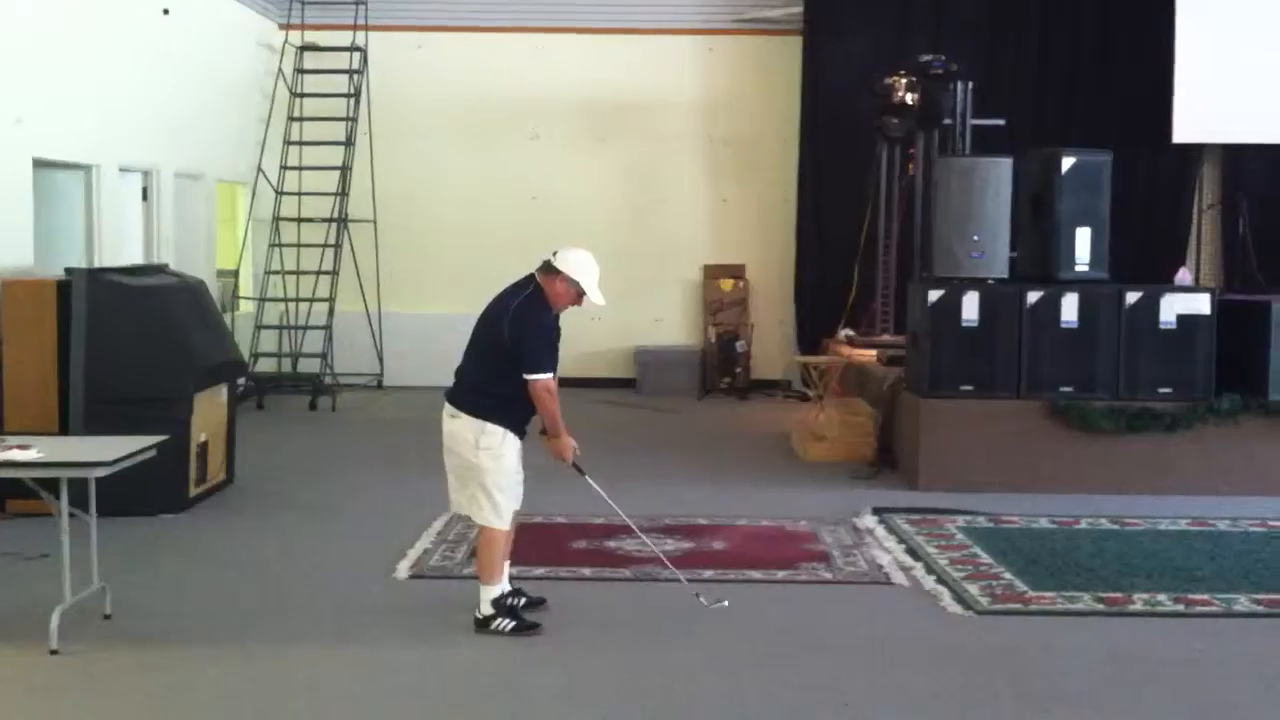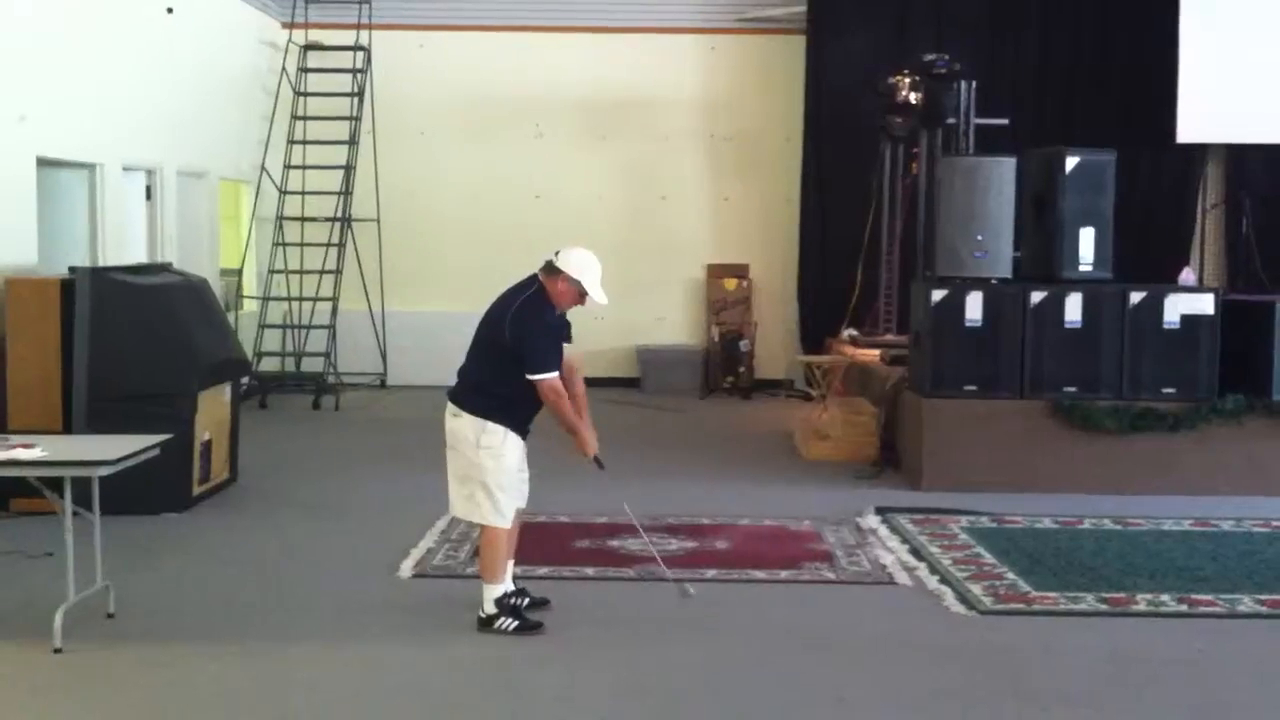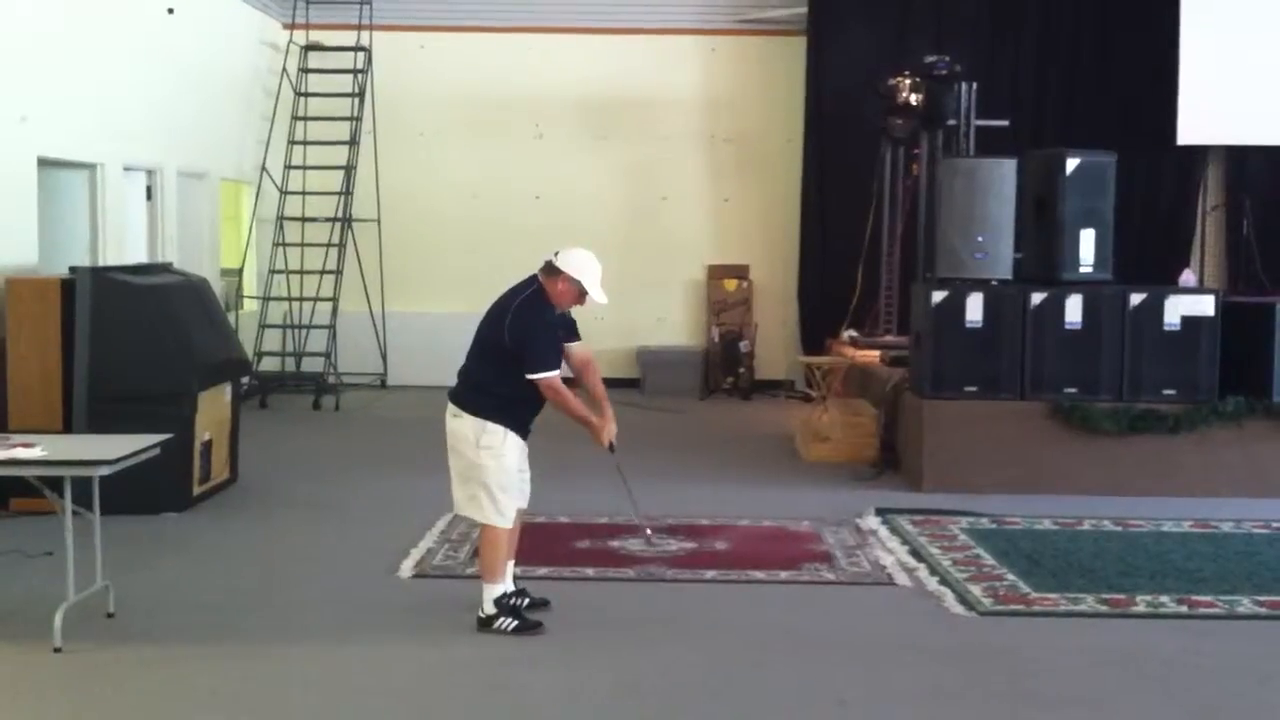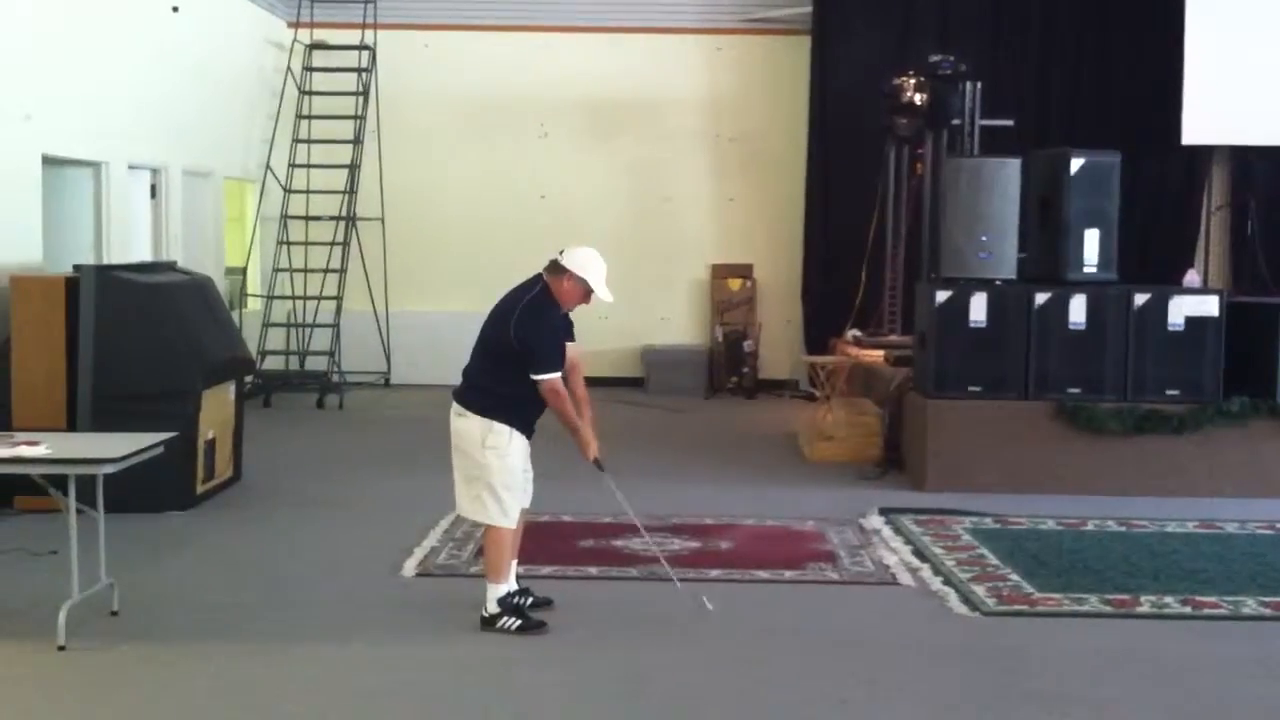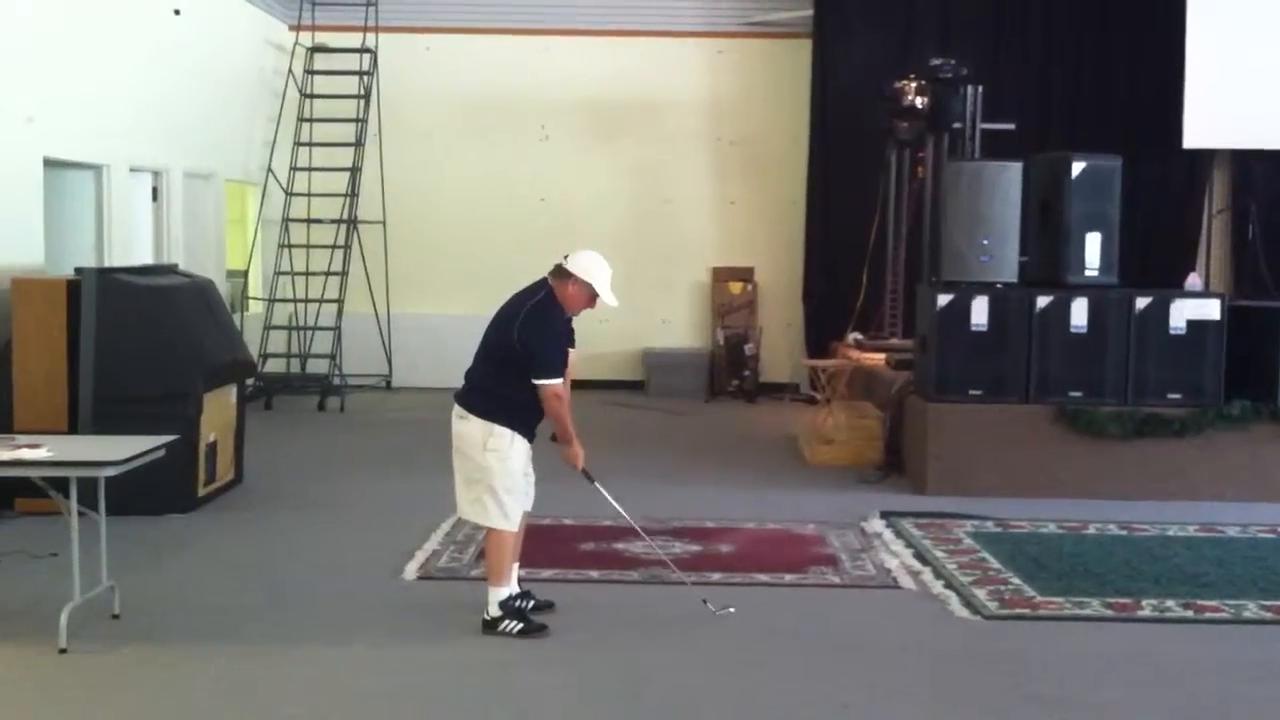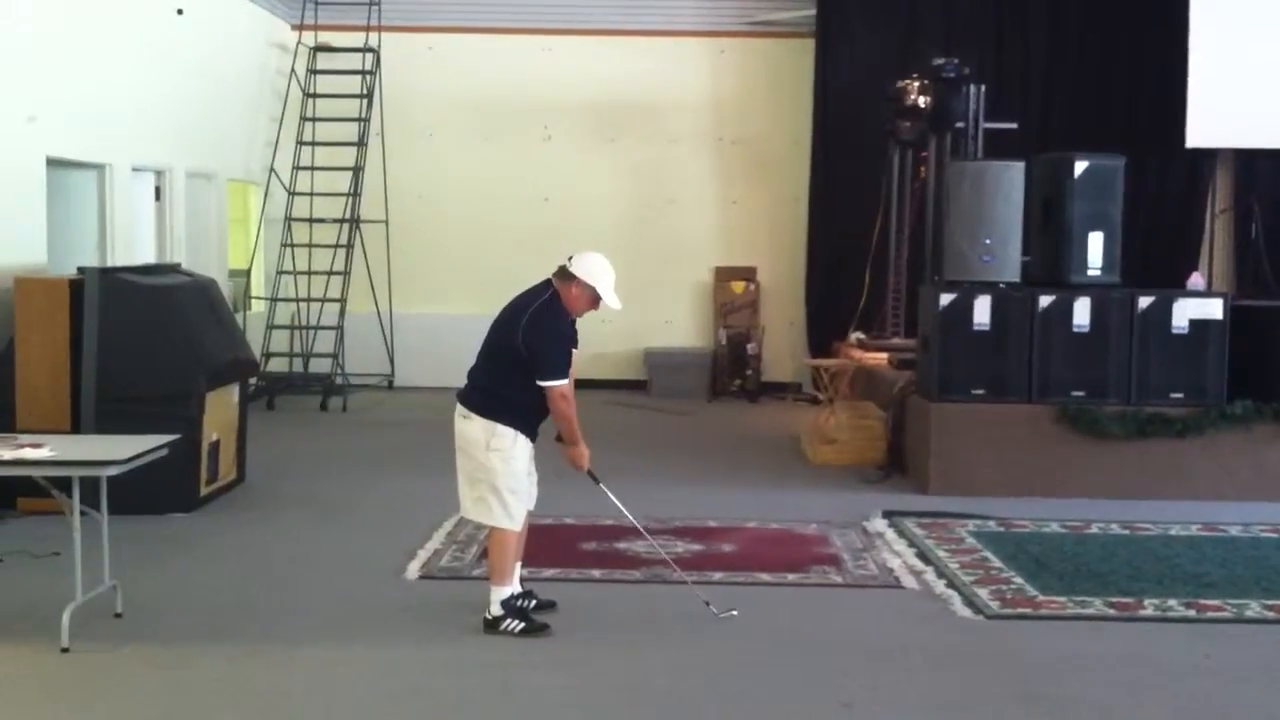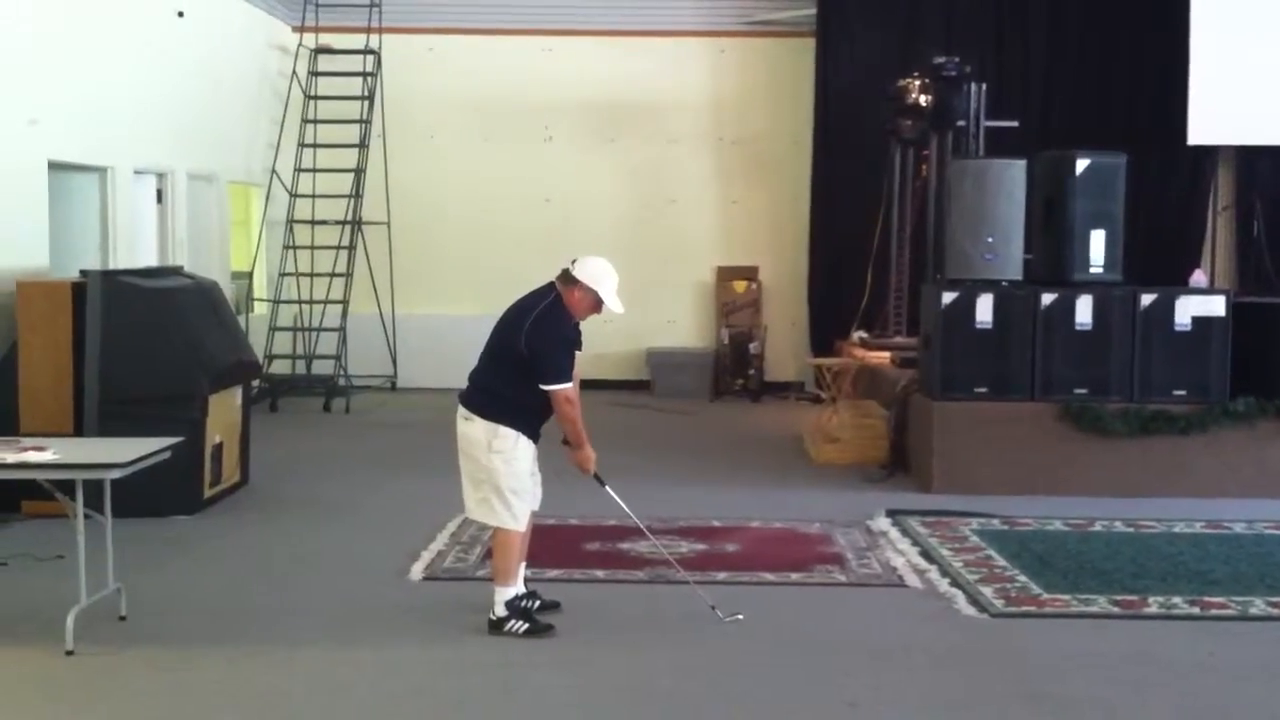
dt=0.3s
person 1, frame 1
left shoulder: (534, 301)
right shoulder: (531, 315)
left elbow: (546, 379)
right elbow: (541, 388)
left wrist: (554, 431)
right wrist: (559, 435)
left hip: (494, 420)
right hip: (482, 423)
left knee: (506, 508)
right knee: (495, 515)
left ankle: (502, 589)
right ankle: (490, 609)
person 1, frame 2
left shoulder: (542, 303)
right shoulder: (532, 315)
left elbow: (567, 367)
right elbow: (549, 388)
left wrist: (586, 423)
right wrist: (578, 432)
left hip: (501, 419)
right hip: (484, 422)
left knee: (512, 507)
right knee: (497, 514)
left ankle: (506, 589)
right ankle: (493, 608)
person 1, frame 3
left shoulder: (548, 306)
right shoulder: (529, 314)
left elbow: (580, 359)
right elbow: (551, 386)
left wrist: (606, 411)
right wrist: (593, 423)
left hip: (503, 420)
right hip: (484, 422)
left knee: (513, 506)
right knee: (497, 513)
left ankle: (505, 588)
right ankle: (492, 608)
person 1, frame 4
left shoulder: (548, 303)
right shoulder: (536, 314)
left elbow: (570, 364)
right elbow: (552, 389)
left wrist: (587, 420)
right wrist: (582, 434)
left hip: (505, 419)
right hip: (489, 422)
left knee: (516, 506)
right knee: (502, 513)
left ankle: (509, 588)
right ankle: (496, 607)
person 1, frame 5
left shoulder: (549, 306)
right shoulder: (542, 319)
left elbow: (561, 376)
right elbow: (551, 394)
left wrist: (566, 437)
right wrist: (570, 443)
left hip: (505, 422)
right hip: (490, 425)
left knee: (518, 508)
right knee: (503, 516)
left ankle: (510, 590)
right ankle: (498, 610)
person 1, frame 6
left shoulder: (551, 305)
right shoulder: (546, 321)
left elbow: (564, 376)
right elbow: (558, 394)
left wrist: (570, 436)
right wrist: (575, 443)
left hip: (507, 420)
right hip: (493, 425)
left knee: (520, 507)
right knee: (507, 514)
left ankle: (512, 590)
right ankle: (499, 609)
person 1, frame 7
left shoulder: (554, 309)
right shoulder: (548, 324)
left elbow: (568, 382)
right elbow: (562, 398)
left wrist: (575, 438)
right wrist: (581, 446)
left hip: (508, 421)
right hip: (495, 425)
left knee: (524, 507)
right knee: (510, 515)
left ankle: (516, 590)
right ankle: (504, 610)
